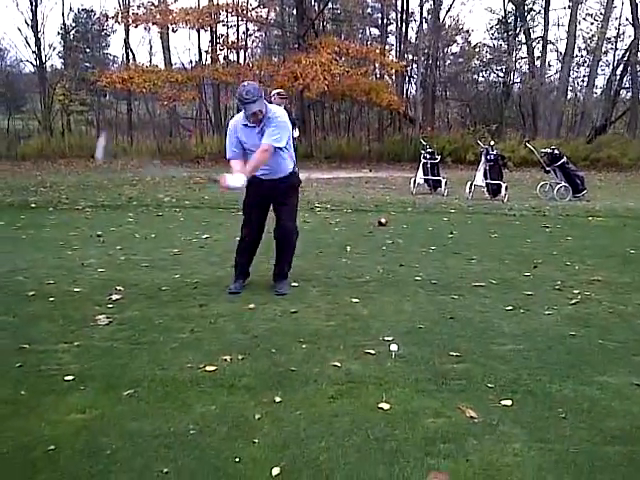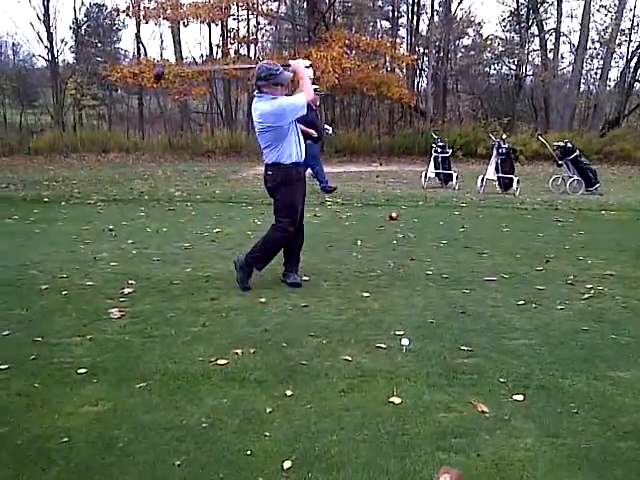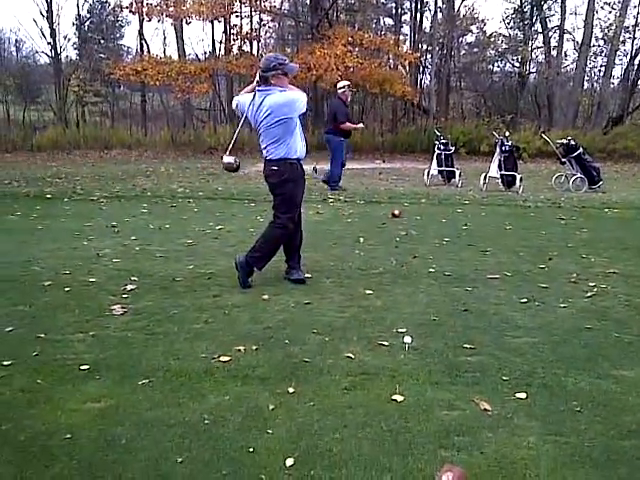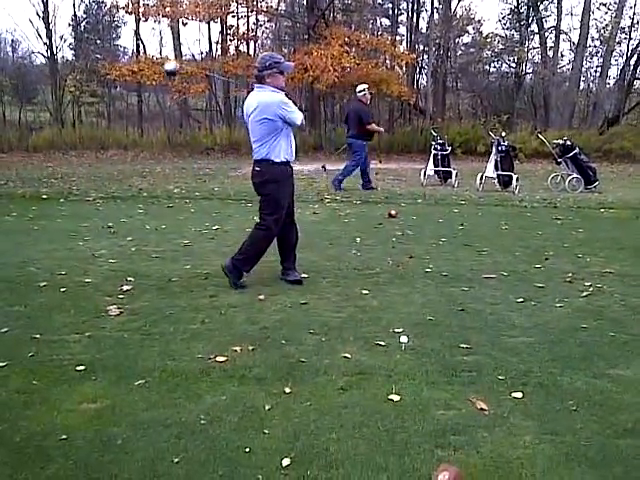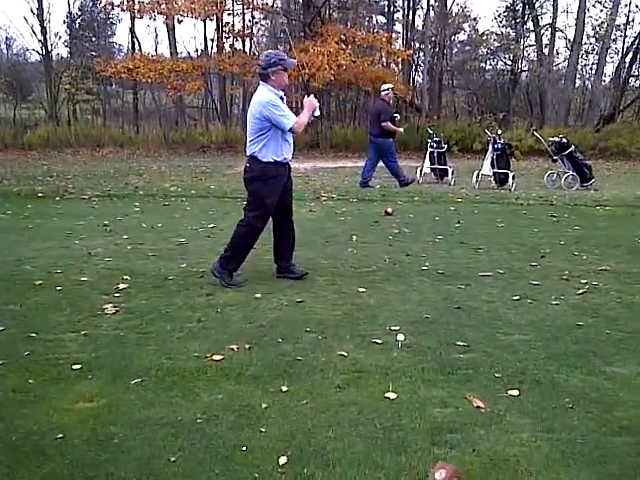
dt=0.4s
person 1, frame 1
left shoulder: (277, 116)
right shoulder: (235, 125)
left elbow: (265, 152)
right elbow: (236, 158)
left wrist: (244, 175)
right wrist: (238, 175)
left hip: (286, 181)
right hip: (258, 183)
left knee: (287, 231)
right knee: (250, 232)
left ankle: (281, 277)
right ankle: (240, 276)
person 1, frame 2
left shoulder: (263, 101)
right shoulder: (271, 108)
left elbow: (293, 104)
right elbow: (307, 96)
right wrist: (301, 70)
left hip: (294, 169)
right hip: (281, 174)
left knee: (295, 223)
right knee: (285, 225)
left ankle: (291, 269)
right ankle: (248, 263)
person 1, frame 3
left shoulder: (252, 101)
right shoulder: (287, 100)
left elbow: (235, 101)
right elbow: (302, 95)
left wrist: (255, 83)
right wrist: (283, 84)
left hip: (276, 166)
right hip: (287, 169)
left knee: (291, 218)
right knee: (283, 221)
left ankle: (293, 266)
right ankle: (249, 262)
person 1, frame 4
left shoulder: (253, 98)
right shoulder: (276, 101)
right elbow: (299, 120)
right wrist: (289, 106)
left hip: (273, 169)
right hip: (273, 171)
left knee: (286, 219)
right knee: (270, 223)
left ankle: (289, 267)
right ankle: (237, 265)
person 1, frame 5
left shoulder: (273, 96)
right shoulder: (267, 99)
left elbow: (287, 124)
right elbow: (296, 127)
left wrist: (304, 113)
right wrist: (308, 109)
left hip: (279, 168)
right hip: (264, 170)
left knee: (284, 217)
right knee: (254, 220)
left ankle: (284, 265)
right ankle: (224, 265)
